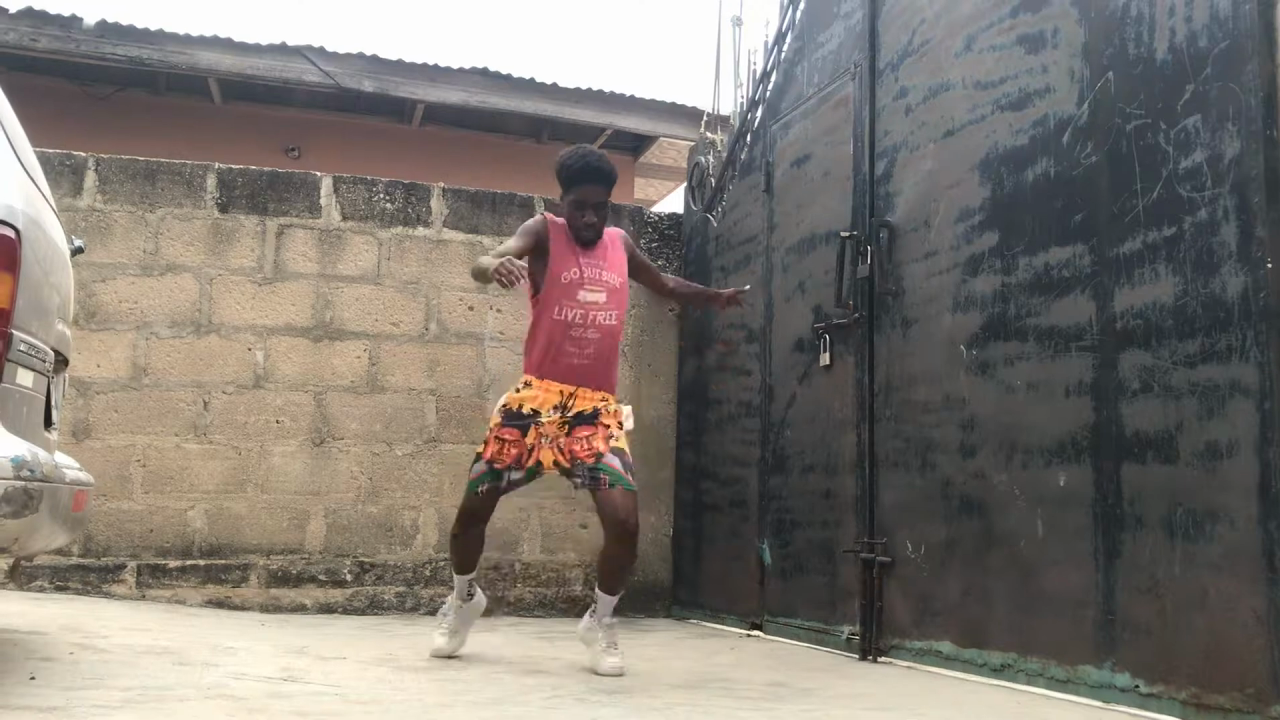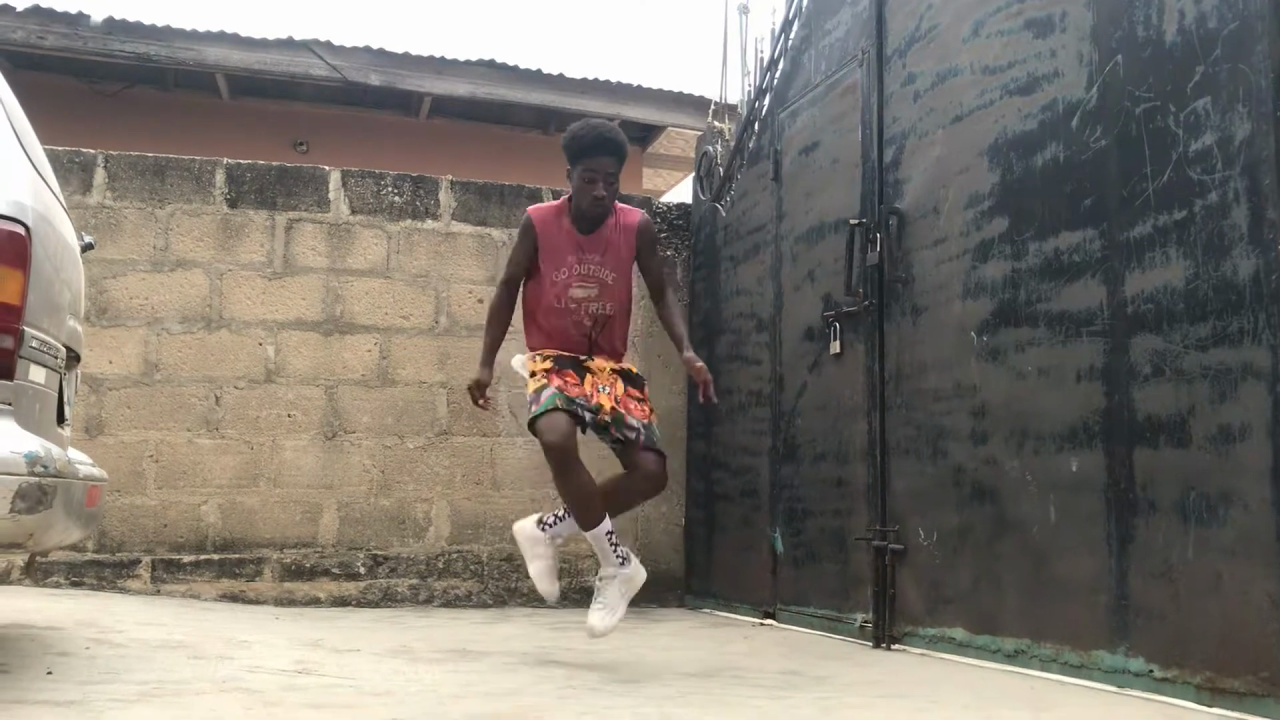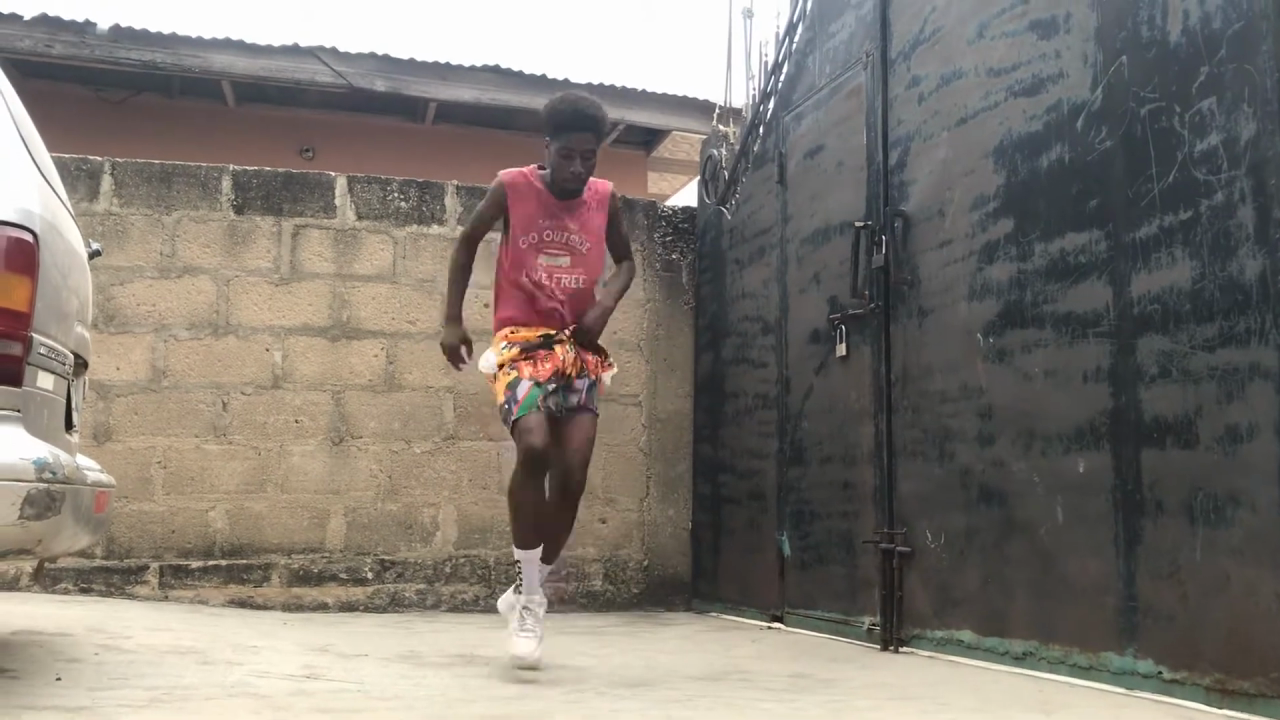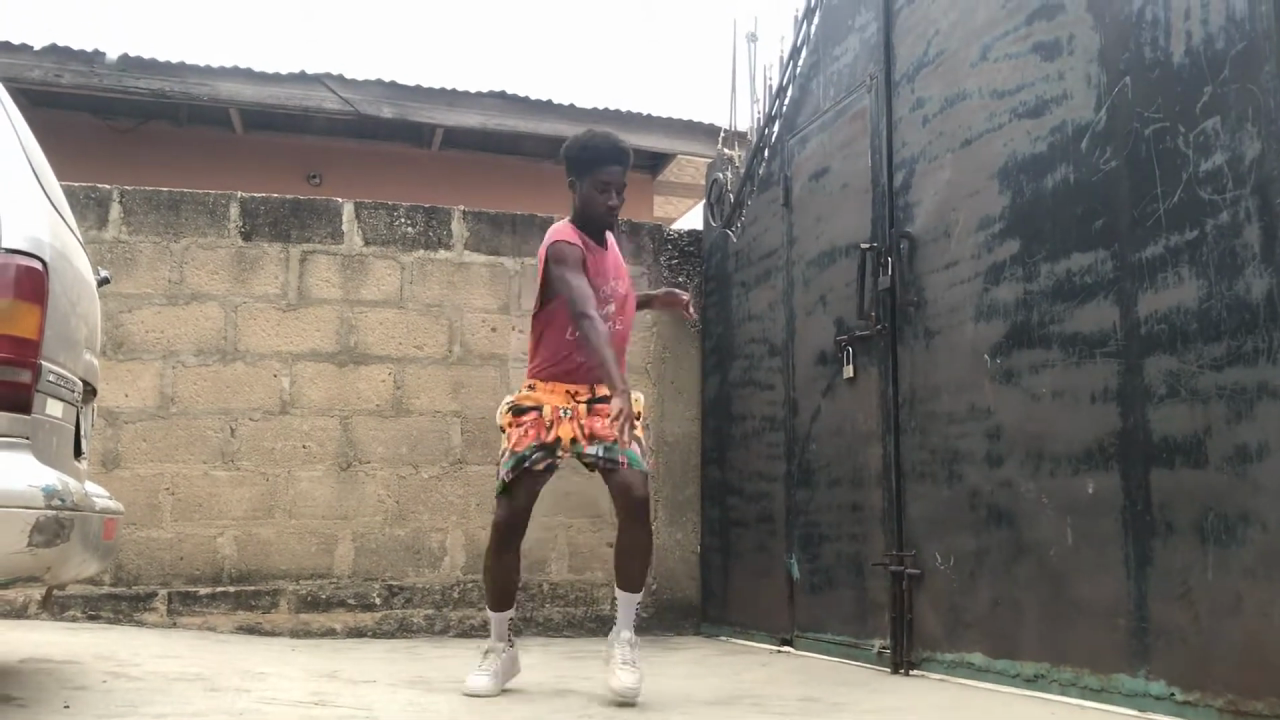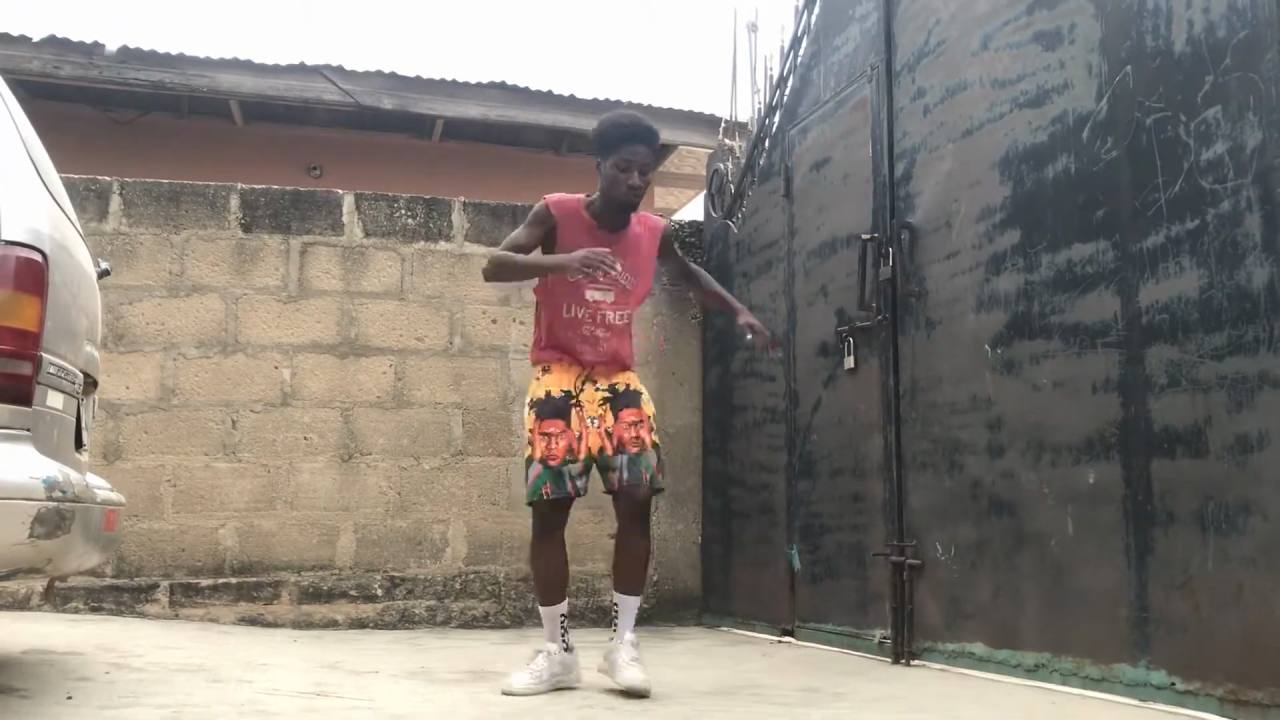
dt=1s
person 1, frame 1
left shoulder: (619, 242)
right shoulder: (544, 231)
left elbow: (662, 282)
right elbow: (486, 265)
left wrist: (718, 297)
right wrist: (498, 267)
left hip: (598, 405)
right hip: (537, 396)
left knee: (622, 518)
right knee: (474, 507)
left ankle: (600, 622)
right ankle: (463, 599)
person 1, frame 2
left shoulder: (640, 227)
right shoulder: (538, 223)
left elbow: (661, 293)
right elbow: (507, 291)
left wrist: (687, 351)
right wrist: (484, 363)
left hip: (611, 368)
right hip: (554, 362)
left knee: (651, 473)
right knee: (560, 442)
left ankle: (547, 528)
right ankle: (614, 555)
person 1, frame 3
left shoulder: (606, 200)
right shoulder: (510, 188)
left elbow: (625, 260)
right elbow: (465, 246)
left wrist: (605, 309)
right wrist: (451, 321)
left hip: (576, 352)
right hip: (520, 347)
left knee: (572, 475)
right knee: (534, 449)
left ankle: (529, 590)
right ankle: (529, 600)
person 1, frame 4
left shoulder: (605, 241)
right shoulder: (563, 243)
right elbow: (580, 313)
left wrist: (658, 296)
right wrist: (608, 375)
left hip: (608, 400)
right hip: (548, 397)
left knee: (633, 504)
right knee: (507, 523)
left ankle: (623, 644)
right ankle: (499, 648)
person 1, frame 5
left shoulder: (653, 231)
right shoulder: (556, 212)
left elbow: (690, 273)
right elbow: (494, 266)
left wrist: (740, 312)
right wrist: (554, 261)
left hip: (619, 385)
right hip: (559, 383)
left knee: (634, 502)
right knee: (547, 514)
left ankle: (622, 644)
right ankle: (556, 652)
